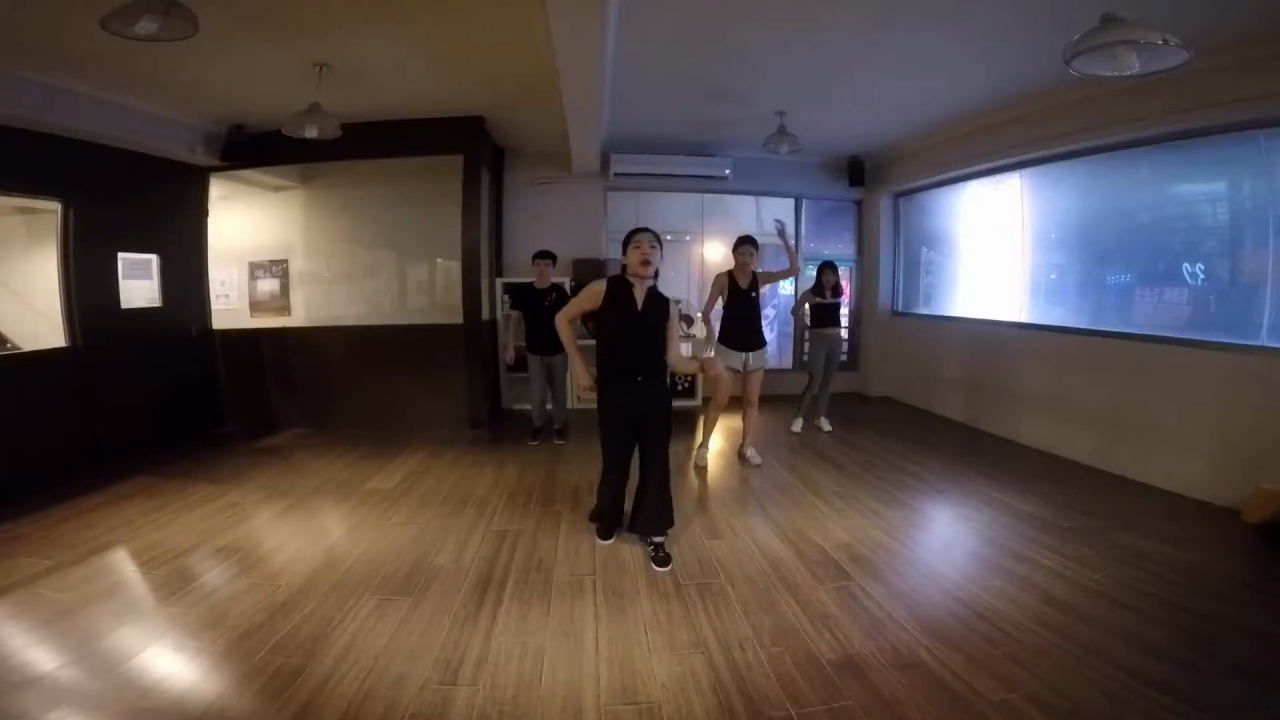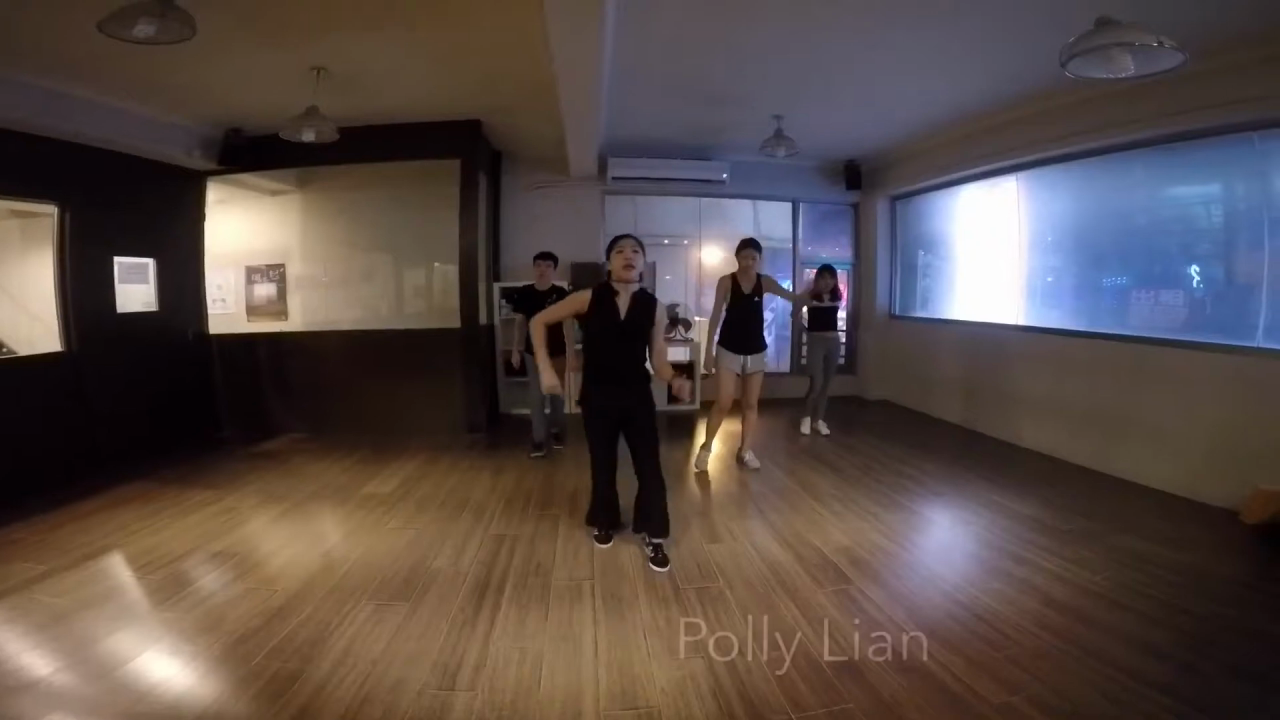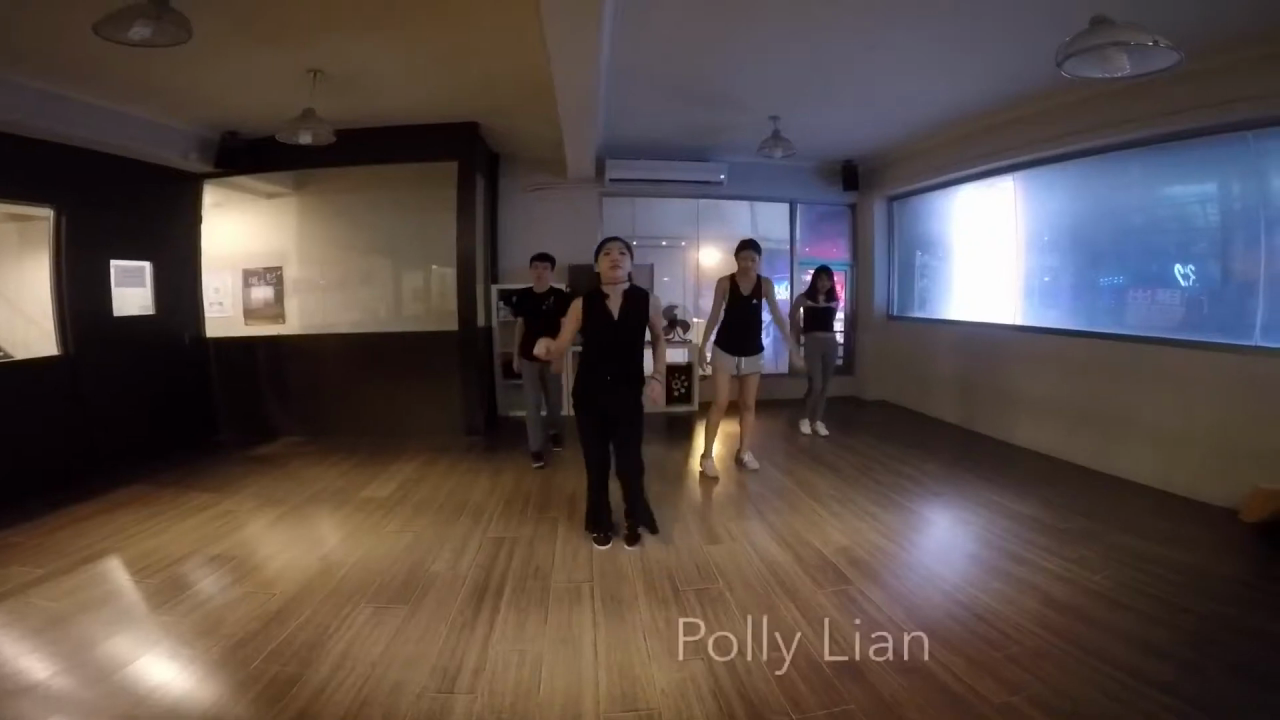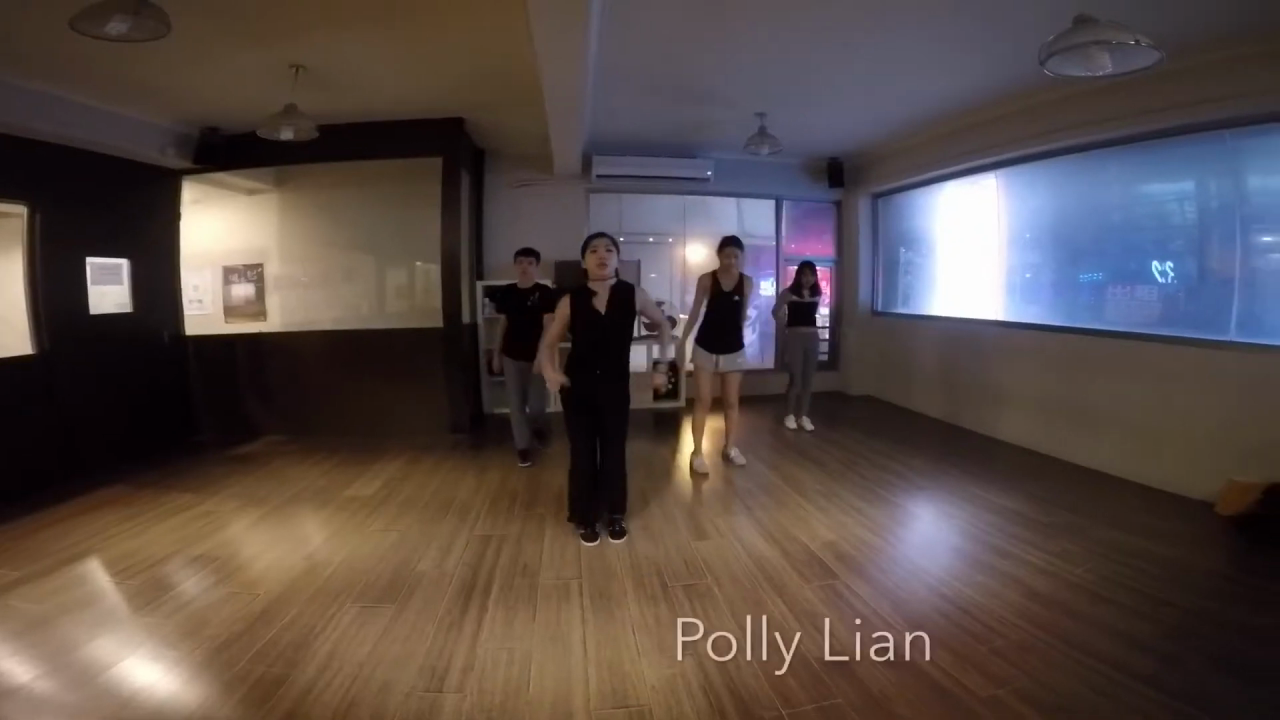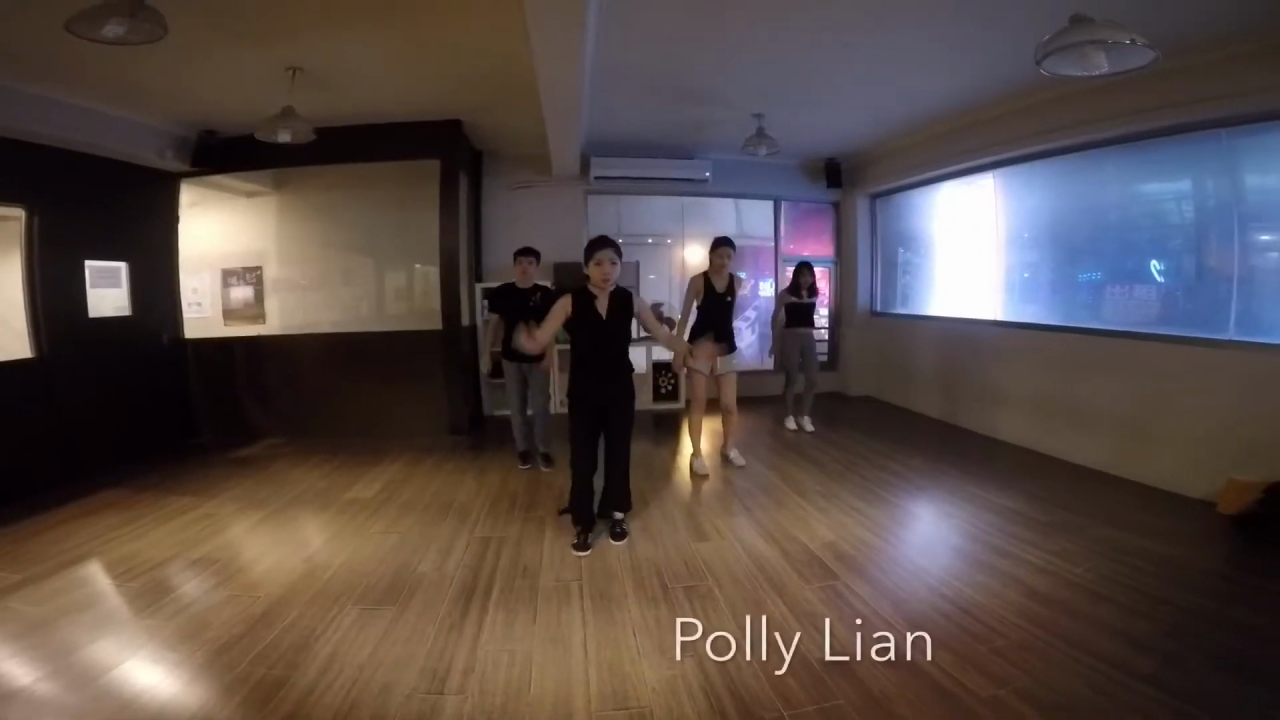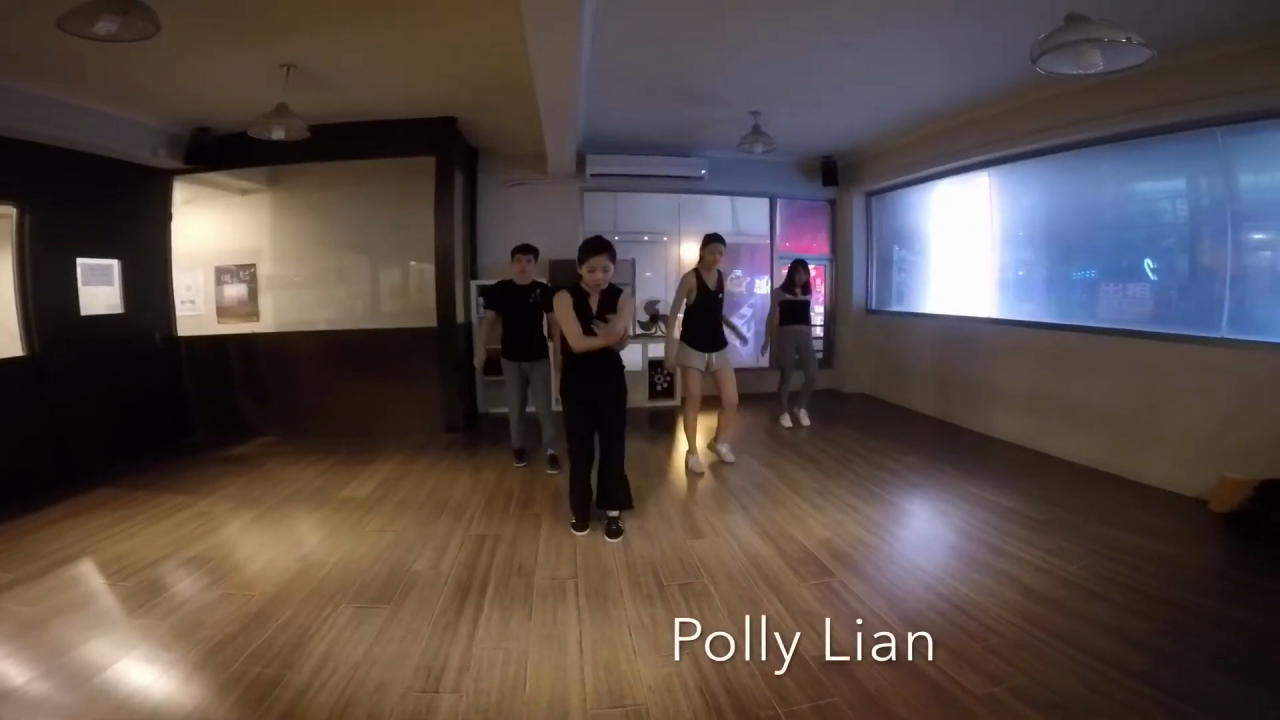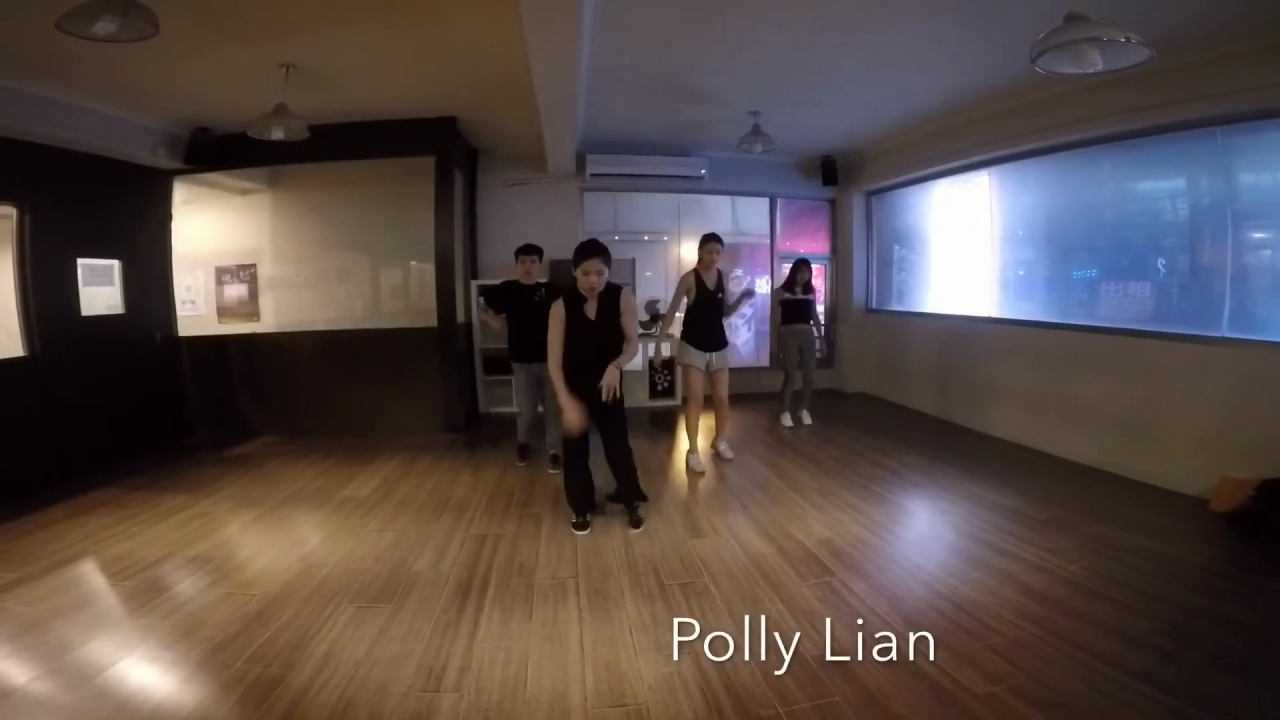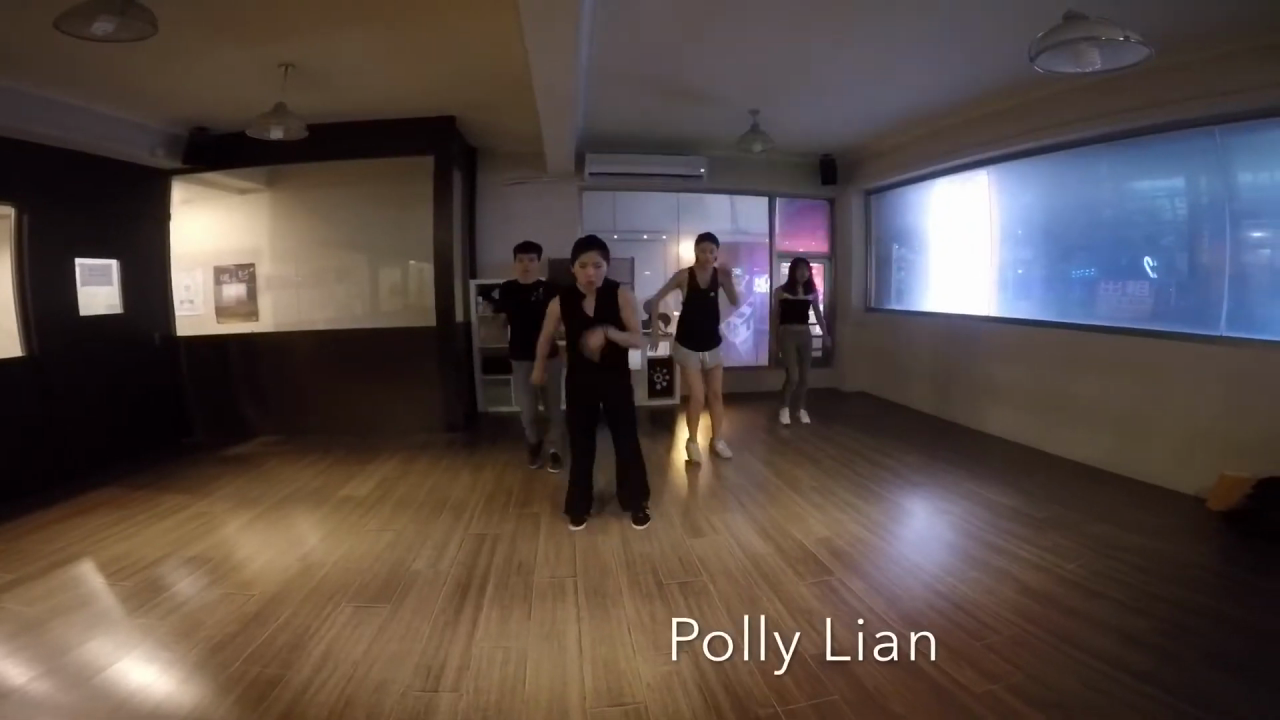
dt=0.2s
person 1, frame 1
left shoulder: (666, 305)
right shoulder: (604, 289)
left elbow: (673, 359)
right elbow: (563, 318)
left wrist: (703, 365)
right wrist: (579, 365)
left hip: (655, 394)
right hip: (615, 393)
left knee: (656, 464)
right knee: (615, 462)
left ankle: (654, 535)
right ankle: (608, 519)
person 1, frame 2
left shoulder: (653, 307)
right shoulder: (589, 298)
left elbow: (659, 361)
right elbow: (538, 322)
left wrist: (675, 380)
right wrist: (545, 368)
left hip: (637, 396)
right hip: (597, 395)
left knee: (649, 465)
right knee: (602, 464)
left ankle: (654, 536)
right ankle: (604, 522)
person 1, frame 3
left shoulder: (646, 301)
right shoulder: (583, 304)
left elbow: (659, 339)
right elbow: (561, 347)
left wrist: (657, 377)
right wrist: (546, 348)
left hip: (628, 394)
right hip: (590, 394)
left knee: (629, 461)
right knee: (596, 462)
left ankle: (635, 521)
right ankle: (600, 524)
person 1, frame 4
left shoulder: (634, 295)
right shoulder: (570, 301)
left elbow: (663, 326)
right elbow: (549, 342)
left wrist: (661, 368)
right wrist: (549, 369)
left hip: (615, 387)
right hip: (578, 388)
left knee: (613, 453)
right knee: (582, 455)
left ankle: (615, 514)
right ankle: (585, 518)
person 1, frame 5
left shoulder: (631, 301)
right shoulder: (570, 302)
left elbow: (661, 334)
right elbow: (539, 342)
left wrist: (689, 351)
right wrist: (528, 342)
left hip: (620, 388)
right hip: (583, 390)
left knee: (618, 453)
right knee: (583, 458)
left ankle: (616, 514)
right ankle: (582, 524)
person 1, frame 6
left shoulder: (620, 299)
right shoulder: (565, 298)
left elbow: (620, 340)
right elbow: (578, 343)
left wrist: (619, 334)
right wrist: (608, 338)
left hip: (610, 382)
right hip: (575, 384)
left knee: (613, 448)
right knee: (580, 450)
left ankle: (613, 510)
right ankle: (581, 510)
person 1, frame 7
left shoulder: (622, 298)
right shoulder: (562, 306)
left elbow: (632, 343)
right elbow: (554, 360)
left wrist: (615, 367)
right wrist: (566, 402)
left hip: (608, 384)
right hip: (574, 386)
left knee: (618, 445)
right knee: (575, 450)
left ankle: (631, 502)
right ankle: (581, 509)
person 1, frame 8
left shoulder: (621, 295)
right shoulder: (561, 302)
left elbow: (638, 339)
right elbow: (545, 339)
left wrist: (608, 333)
right wrist: (539, 368)
left hip: (615, 379)
right hip: (579, 382)
left knee: (627, 441)
right knee: (581, 445)
left ankle: (637, 501)
right ankle: (579, 506)
person 2, frame 1
left shoulder: (760, 278)
right shoulder: (723, 278)
left elbow: (794, 270)
right elbow: (706, 311)
left wrist: (785, 240)
right wrist: (709, 327)
left hip: (756, 347)
right hip: (729, 346)
left knee: (752, 400)
right knee: (720, 399)
left ankle: (747, 446)
right ankle: (703, 446)
person 2, frame 2
left shoulder: (765, 282)
right shoulder: (726, 282)
left elbow: (795, 300)
right elbow: (716, 316)
right wrist: (709, 349)
left hip: (756, 350)
right hip: (729, 349)
left knee: (751, 404)
right knee: (723, 403)
left ankle: (745, 451)
right ankle: (705, 449)
person 2, frame 3
left shoulder: (765, 284)
right shoulder: (724, 283)
left elbow: (777, 317)
right elbow: (715, 316)
left wrist: (792, 348)
right wrist: (702, 347)
left hip: (753, 352)
right hip: (725, 350)
left knee: (747, 405)
right knee: (720, 404)
left ankle: (744, 451)
right ankle: (707, 455)
person 2, frame 4
left shoulder: (746, 282)
right shoulder: (706, 280)
left elbow: (742, 315)
right elbow: (695, 313)
left wrist: (740, 338)
right wrist: (682, 343)
left hip: (733, 349)
right hip: (705, 347)
left knee: (731, 401)
right knee: (703, 401)
left ankle: (730, 447)
right ankle: (697, 453)
person 2, frame 5
left shoulder: (736, 282)
right shoulder: (698, 281)
right elbow: (684, 316)
left hip: (725, 350)
right hip: (699, 349)
left knee: (729, 405)
right knee: (698, 403)
left ankle: (729, 448)
right ankle: (696, 454)
person 2, frame 6
left shoulder: (722, 277)
right shoulder: (690, 278)
right elbow: (674, 313)
left wrist: (734, 328)
right wrist: (670, 348)
left hip: (719, 347)
right hip: (692, 347)
left knee: (731, 400)
right knee: (693, 401)
left ankle: (719, 442)
right ankle: (692, 452)
person 2, frame 7
left shoulder: (722, 276)
right shoulder: (689, 278)
right elbow: (671, 311)
left wrist: (741, 299)
right wrist: (660, 342)
left hip: (719, 346)
right hip: (693, 346)
left knee: (722, 399)
right knee: (695, 400)
left ankle: (720, 441)
right ankle: (693, 452)
person 2, frame 8
left shoulder: (720, 274)
right shoulder: (683, 276)
left elbow: (735, 302)
right elbow: (655, 300)
left wrist: (728, 280)
right wrist: (655, 327)
left hip: (712, 343)
right hip: (687, 344)
left knee: (715, 394)
right knee: (697, 397)
left ankle: (718, 439)
right ankle: (692, 441)
person 3, frame 1
left shoulder: (560, 292)
right shoulder: (522, 291)
right elbow: (515, 319)
right wrist: (510, 346)
left hip: (557, 351)
right hip: (534, 351)
left knee: (559, 392)
right knee: (538, 393)
left ankle: (559, 426)
right ankle: (538, 426)
person 3, frame 2
left shoulder: (561, 294)
right shoulder: (523, 293)
left elbow: (568, 325)
right elbow: (520, 322)
left wrist: (567, 354)
right wrist: (516, 350)
left hip: (557, 352)
right hip: (533, 353)
left knee: (557, 396)
right knee: (536, 396)
left ankle: (556, 430)
right ankle: (539, 440)
person 3, frame 3
left shoulder: (559, 296)
right shoulder: (522, 296)
right elbow: (520, 325)
right wrist: (516, 355)
left hip: (552, 358)
right hip: (529, 358)
left knee: (554, 401)
right knee: (532, 404)
left ankle: (554, 432)
right ankle: (536, 449)
person 3, frame 4
left shoulder: (544, 292)
right shoulder: (506, 292)
left elbow: (548, 325)
right elbow: (503, 323)
right wrist: (497, 353)
left hip: (535, 356)
right hip: (511, 356)
left knee: (537, 403)
right knee: (516, 403)
left ankle: (538, 428)
right ankle: (523, 446)
person 3, frame 5
left shoulder: (545, 294)
right shoulder: (501, 292)
right elbow: (495, 324)
left wrist: (549, 356)
right wrist: (486, 353)
left hip: (537, 359)
right hip: (510, 358)
left knee: (540, 406)
right knee: (516, 406)
left ankle: (543, 449)
right ankle: (523, 448)
person 3, frame 6
left shoulder: (543, 290)
right shoulder: (499, 289)
left elbow: (552, 322)
right elbow: (489, 320)
right wrist: (481, 348)
left hip: (539, 357)
right hip: (511, 357)
left knee: (544, 406)
right knee: (515, 406)
left ankle: (551, 451)
right ankle: (519, 446)
person 3, frame 7
left shoulder: (549, 291)
right shoulder: (505, 289)
right elbow: (483, 309)
right wrist: (492, 319)
left hip: (548, 358)
right hip: (521, 359)
left knee: (552, 407)
right knee: (527, 408)
left ankle: (553, 451)
right ankle: (523, 443)
person 3, frame 8
left shoulder: (549, 290)
right shoulder: (507, 289)
right elbow: (501, 317)
left hip: (549, 356)
right hip: (521, 357)
left knee: (553, 406)
right knee: (528, 408)
left ankle: (553, 449)
right ankle: (534, 443)
person 4, frame 1
left shoulder: (839, 294)
right shoulder: (810, 294)
right elbow: (795, 312)
right wrist: (807, 327)
left hip: (836, 339)
right hip: (818, 339)
left knee: (827, 381)
right knee: (814, 381)
left ankle: (821, 417)
right ankle: (799, 417)
person 4, frame 2
left shoulder: (837, 298)
right shoulder: (809, 297)
left hip: (834, 342)
right hip: (816, 342)
left knee: (826, 384)
right knee: (816, 384)
left ankle: (819, 420)
right ankle: (807, 418)
person 4, frame 3
left shoulder: (834, 300)
right shoulder: (804, 298)
right elbow: (793, 316)
left hip: (830, 343)
right hip: (812, 343)
left knee: (824, 386)
right knee: (815, 386)
left ankle: (817, 421)
right ankle: (805, 419)
person 4, frame 4
left shoulder: (816, 294)
right shoulder: (788, 293)
right elbow: (776, 313)
left hip: (812, 338)
right hip: (794, 337)
left knee: (808, 380)
right knee: (795, 379)
left ankle: (803, 416)
right ankle: (790, 415)
person 4, frame 5
left shoulder: (813, 295)
right shoulder: (786, 294)
right elbow: (776, 318)
right wrist: (776, 342)
left hip: (809, 338)
right hip: (791, 338)
left knee: (813, 379)
right knee: (792, 379)
left ankle: (804, 416)
right ankle: (789, 416)
person 4, frame 6
left shoulder: (807, 293)
right shoulder: (780, 292)
right elbow: (772, 317)
left wrist: (809, 335)
right wrist: (768, 339)
left hip: (804, 336)
right hip: (786, 335)
left knee: (811, 375)
right knee: (786, 376)
left ankle: (801, 408)
right ankle: (784, 413)
person 4, frame 7
left shoulder: (810, 292)
right shoulder: (782, 291)
left elbow: (815, 316)
right elbow: (776, 317)
left wrist: (821, 339)
right wrist: (777, 340)
left hip: (808, 335)
right hip: (789, 335)
left knee: (809, 377)
right knee: (791, 377)
left ankle: (804, 409)
right ankle: (785, 412)
person 4, frame 8
left shoulder: (812, 291)
right shoulder: (782, 291)
left elbow: (818, 314)
right elbow: (776, 315)
left wrist: (825, 334)
right wrist: (776, 338)
left hip: (805, 335)
right hip: (787, 334)
left knee: (804, 376)
right knee: (793, 376)
left ankle: (801, 409)
right ankle: (785, 408)
